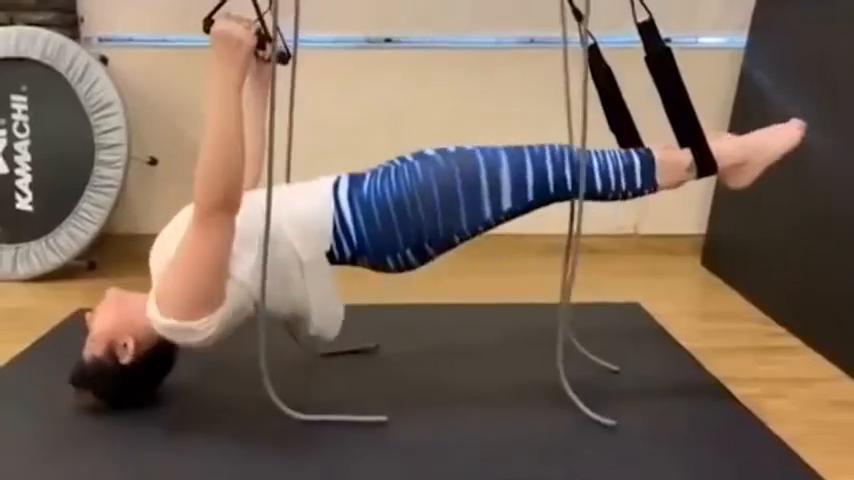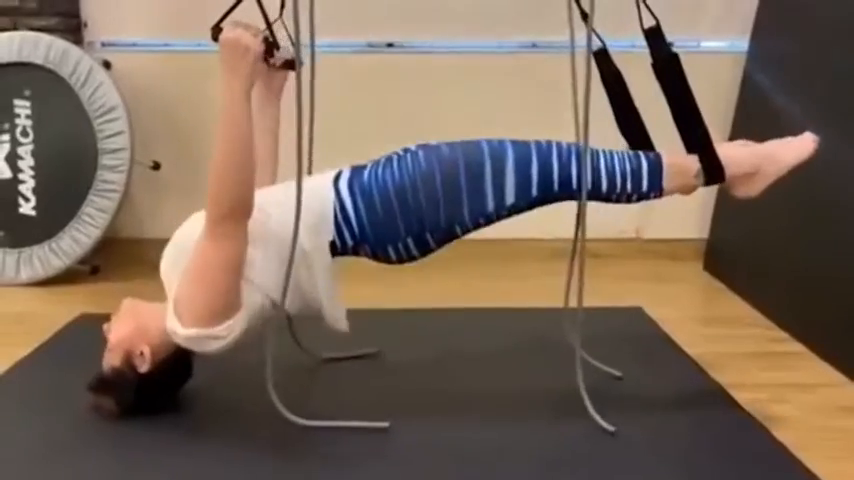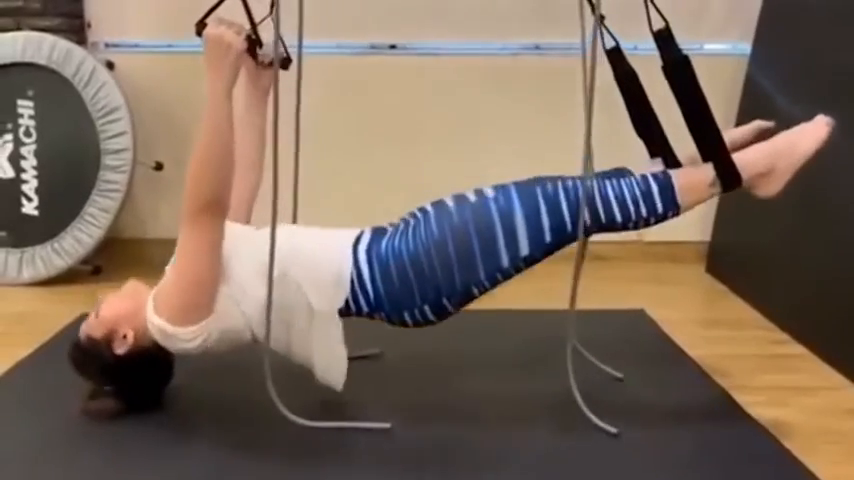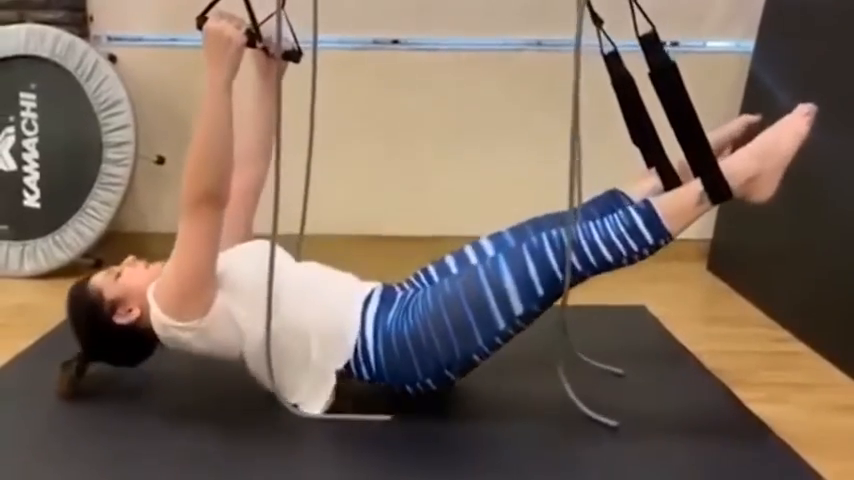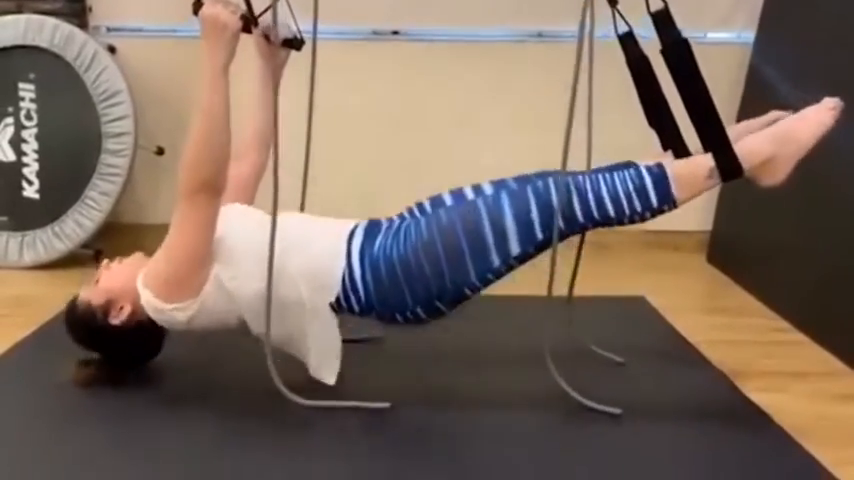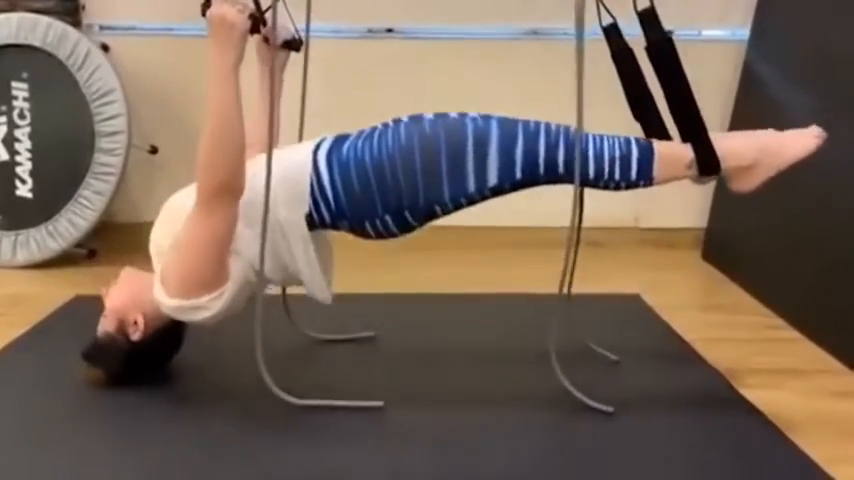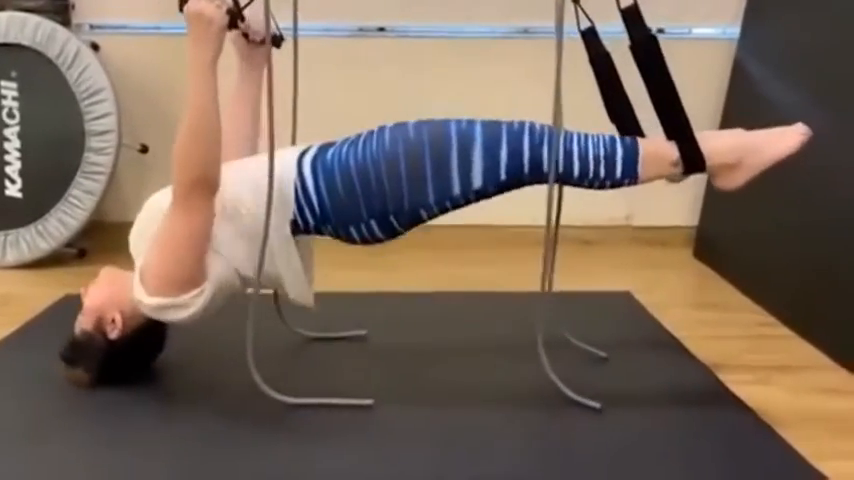
dt=0.4s
person 1, frame 1
left shoulder: (171, 278)
right shoulder: (180, 312)
left elbow: (243, 189)
right elbow: (219, 203)
left wrist: (256, 84)
right wrist: (225, 70)
left hip: (363, 208)
right hip: (377, 216)
left knee: (544, 171)
right knee: (549, 170)
left ankle: (698, 157)
right ankle: (714, 160)
person 1, frame 2
left shoulder: (182, 275)
right shoulder: (193, 318)
left elbow: (253, 196)
right elbow: (230, 212)
left wrist: (268, 92)
right wrist: (235, 79)
left hip: (365, 197)
right hip: (373, 210)
left knee: (552, 167)
right knee: (556, 167)
left ankle: (699, 163)
right ankle: (722, 168)
person 1, frame 3
left shoulder: (187, 289)
right shoulder: (176, 316)
left elbow: (239, 187)
right elbow: (204, 203)
left wrist: (258, 89)
right wrist: (219, 76)
left hip: (388, 263)
right hip: (390, 279)
left knee: (561, 200)
right knee: (568, 206)
left ankle: (702, 161)
right ankle: (746, 168)
person 1, frame 4
left shoulder: (208, 275)
right shoulder: (180, 310)
left elbow: (246, 180)
right elbow: (204, 197)
left wrist: (267, 83)
right wrist: (218, 72)
left hip: (388, 315)
right hip: (397, 346)
left knee: (555, 234)
right knee: (561, 250)
left ankle: (691, 167)
right ankle: (733, 176)
person 1, frame 5
left shoulder: (178, 275)
right shoulder: (166, 293)
left elbow: (243, 171)
right elbow: (202, 187)
left wrist: (270, 74)
left hip: (377, 255)
right hip: (383, 268)
left knee: (558, 195)
right knee: (557, 200)
left ankle: (727, 150)
right ankle: (747, 158)
person 1, frame 6
left shoulder: (176, 269)
right shoulder: (184, 289)
left elbow: (253, 165)
right elbow: (224, 188)
left wrist: (270, 72)
left hip: (347, 179)
right hip: (360, 182)
left knee: (540, 151)
right knee: (543, 150)
left ankle: (712, 151)
right ankle: (723, 156)
person 1, frame 7
left shoulder: (158, 264)
right shoulder: (160, 288)
left elbow: (231, 165)
right elbow: (198, 181)
left wrist: (251, 67)
left hip: (330, 181)
right hip: (341, 190)
left knee: (528, 149)
right knee: (531, 148)
left ankle: (692, 147)
right ankle: (710, 153)
